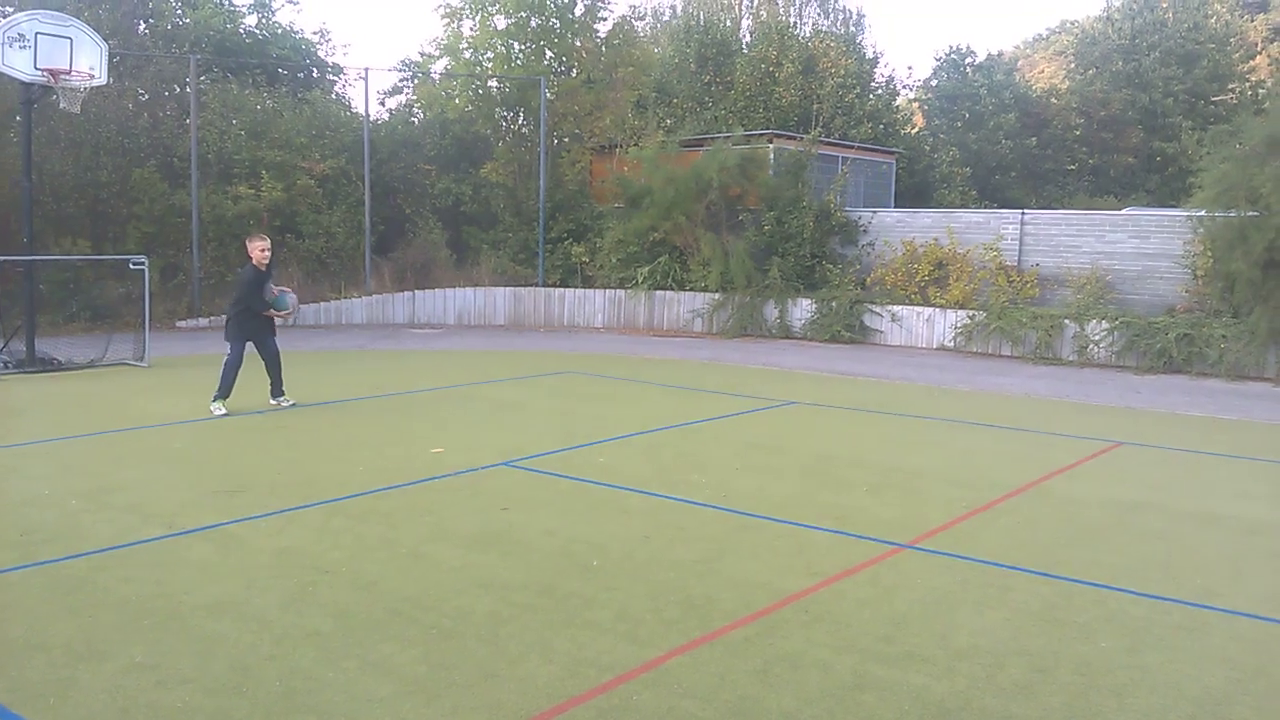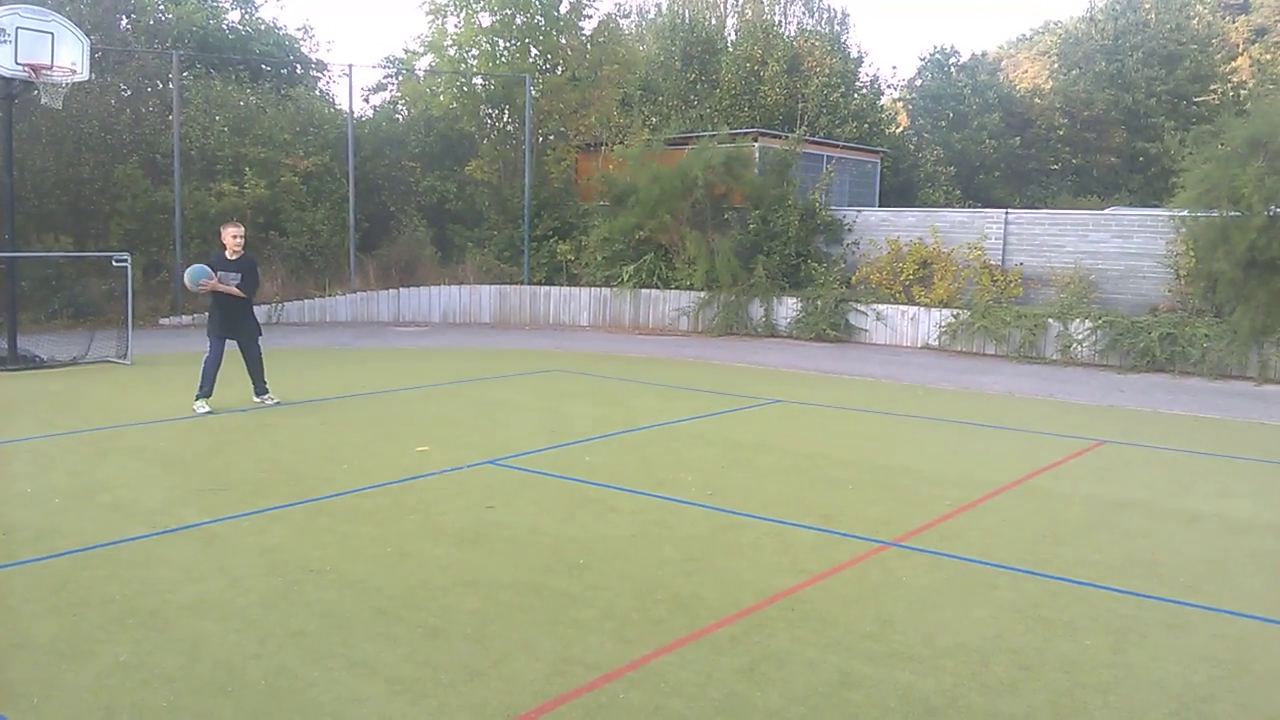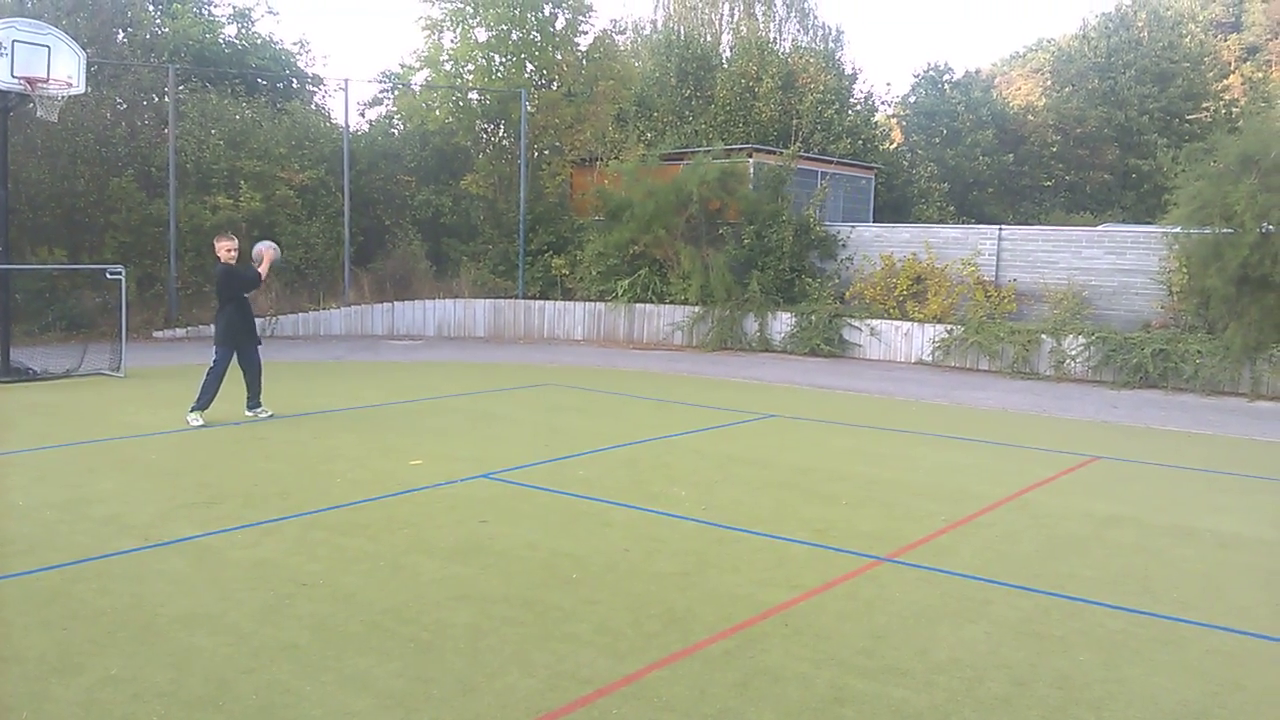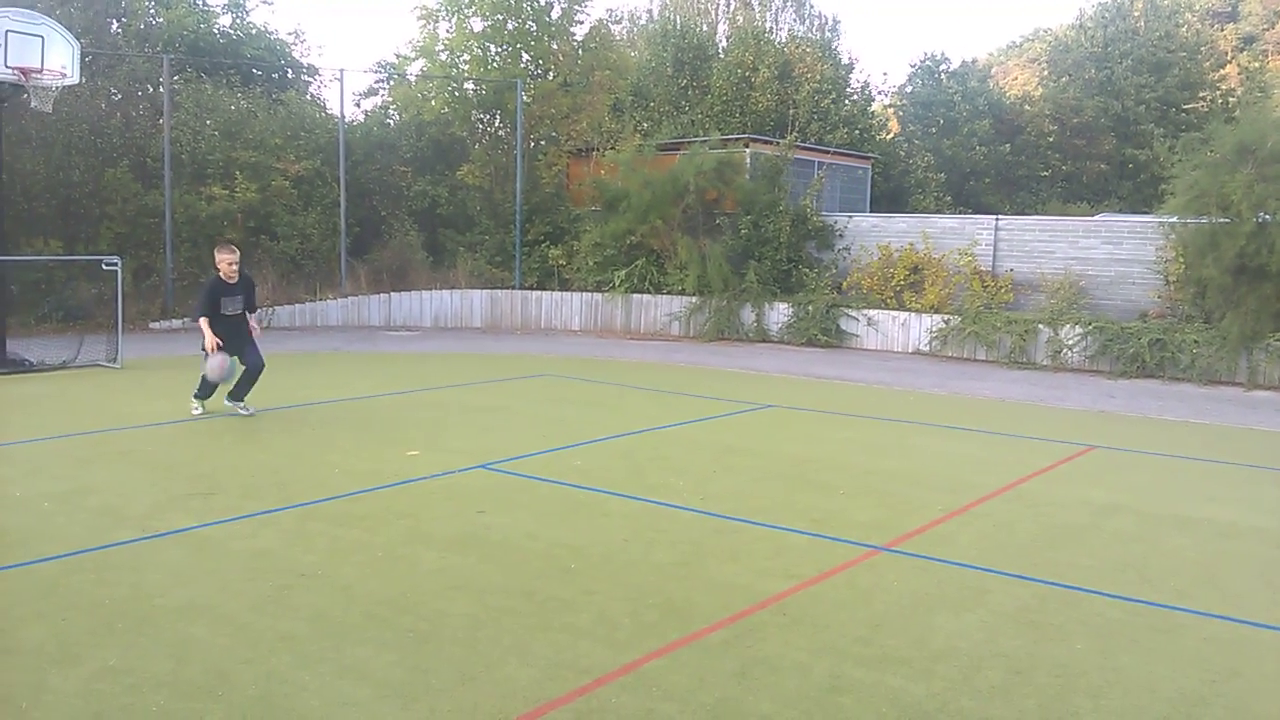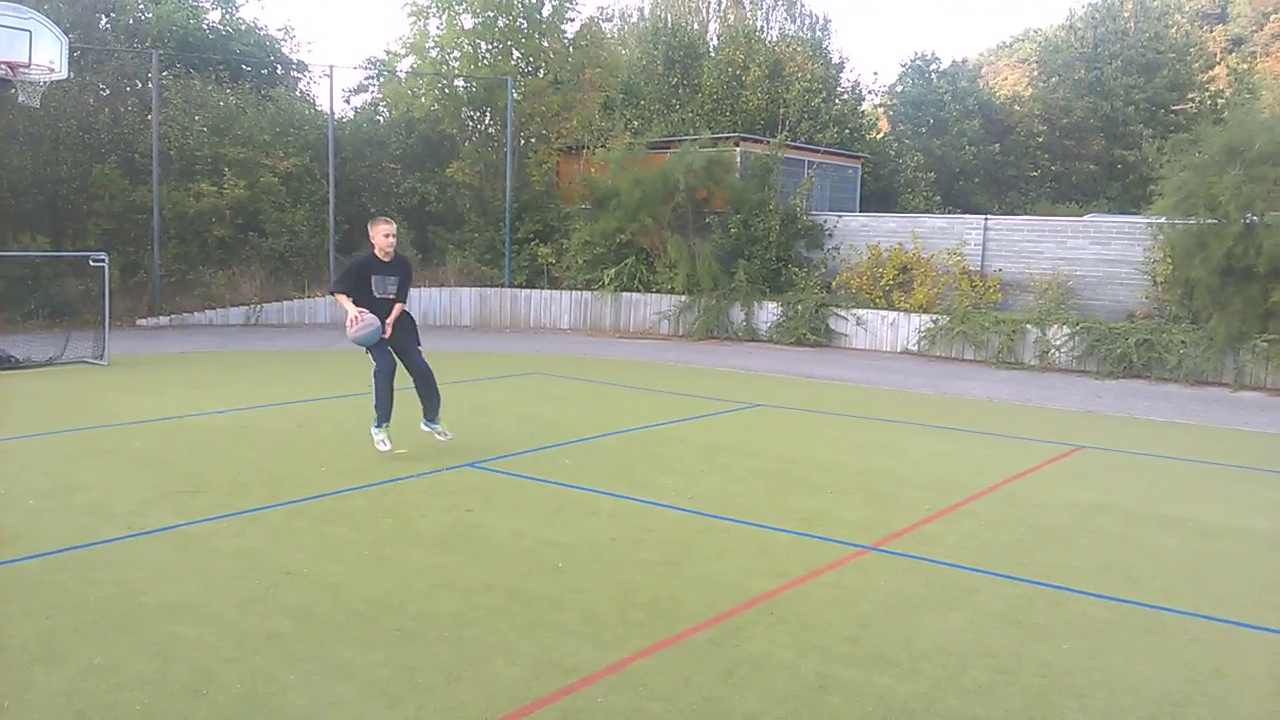
dt=1s
person 1, frame 1
left shoulder: (267, 267)
right shoulder: (250, 276)
right elbow: (260, 307)
left wrist: (275, 289)
right wrist: (278, 315)
left hip: (260, 321)
right hip: (239, 321)
left knee: (273, 355)
right knee: (234, 358)
left ankle: (277, 394)
right ankle: (219, 400)
person 1, frame 2
left shoulder: (249, 262)
right shoulder: (215, 261)
left elbow: (247, 291)
right elbow: (207, 286)
left wrist: (219, 287)
right wrist: (204, 286)
left hip: (243, 319)
right hip: (219, 319)
left knee: (254, 355)
right knee: (213, 357)
left ankle: (261, 392)
right ankle: (201, 398)
person 1, frame 3
left shoulder: (235, 270)
right shoulder: (225, 271)
left elbow: (249, 283)
right elbow: (255, 280)
left wrist: (264, 264)
right wrist: (266, 262)
left hip: (243, 329)
right hip: (227, 330)
left knee: (253, 366)
right knee: (217, 370)
left ankle: (253, 405)
right ankle: (196, 410)
person 1, frame 4
left shoulder: (246, 281)
right shoulder: (213, 285)
right elbow: (202, 314)
left wrist: (252, 322)
right wrist: (208, 334)
left hip: (240, 331)
right hip: (218, 334)
left knee: (256, 364)
left ankle: (235, 398)
right ankle: (198, 398)
person 1, frame 5
left shoulder: (403, 264)
right shoulder: (361, 264)
left elbow: (401, 299)
right elbow: (338, 290)
left wrist: (391, 320)
right wrist: (351, 308)
left hip: (397, 323)
left knee: (420, 368)
right knee: (385, 366)
left ankle: (431, 419)
right ankle: (380, 425)
